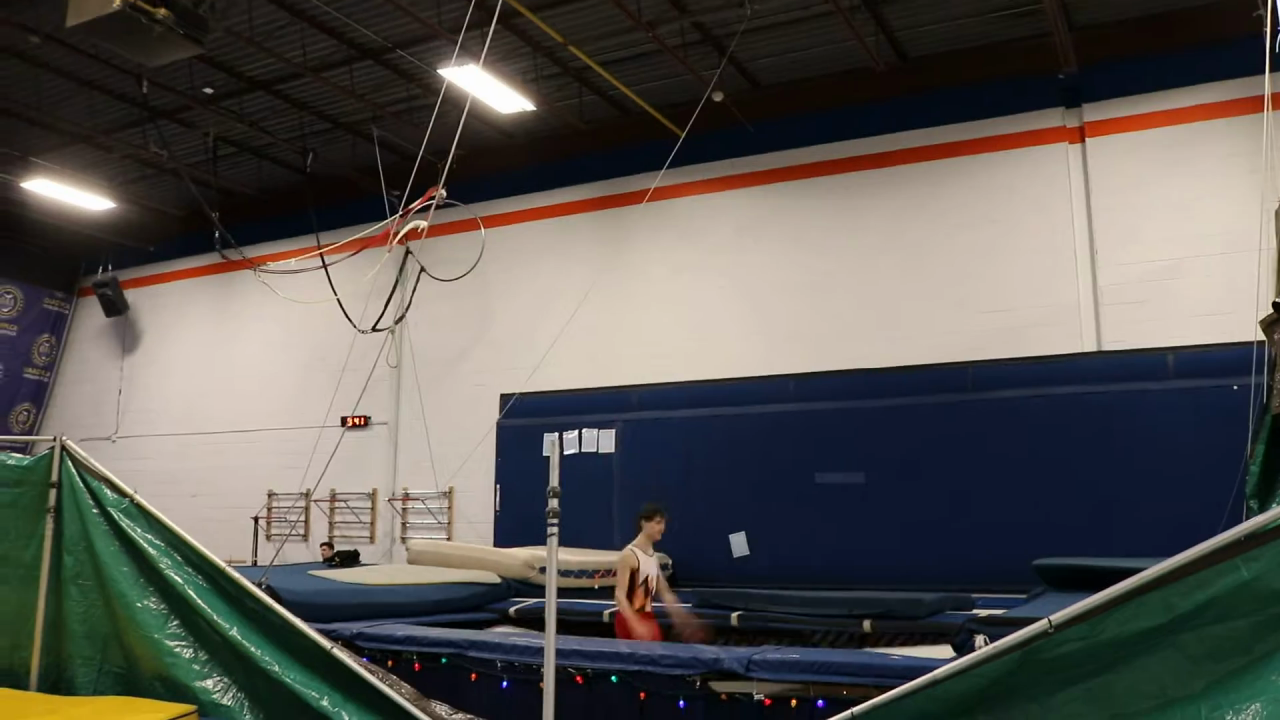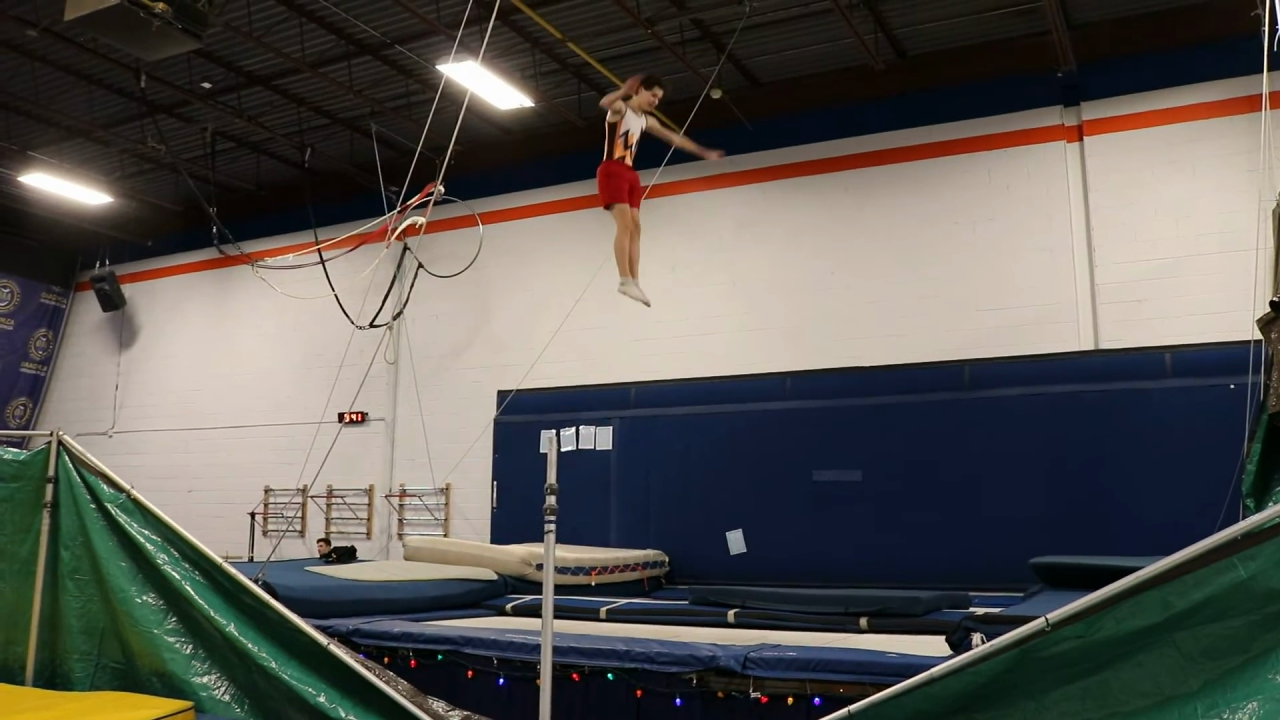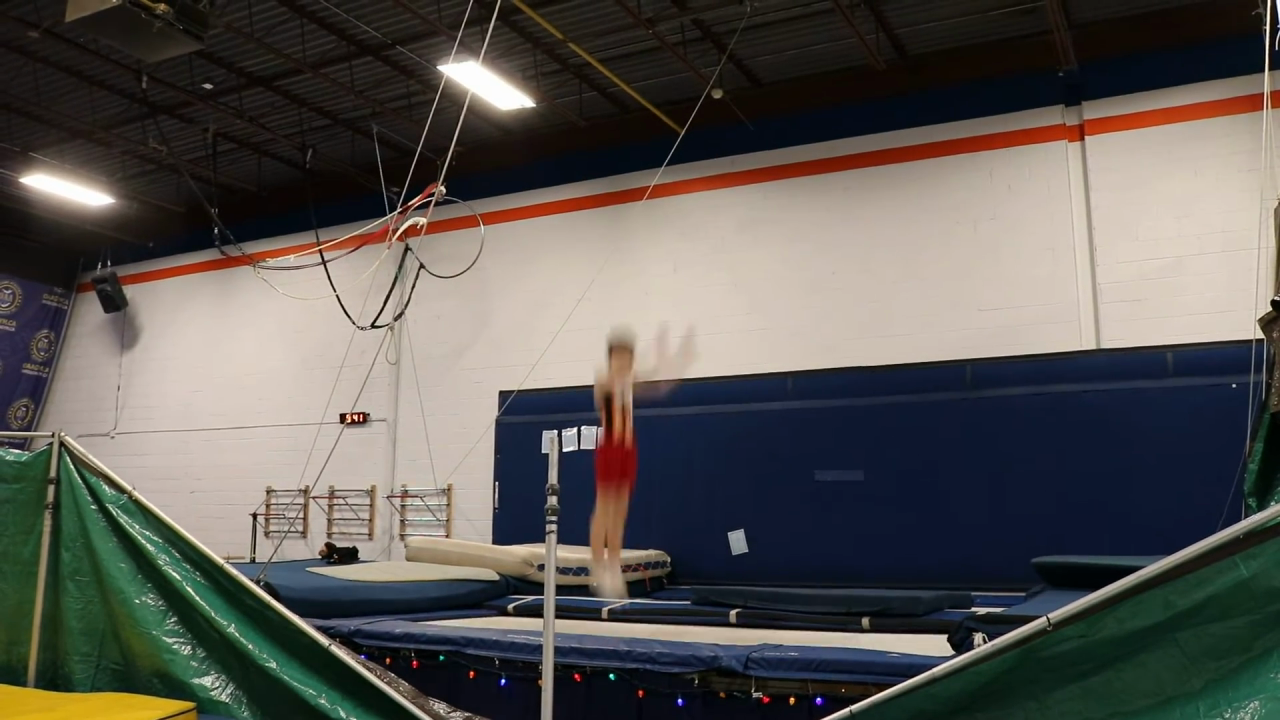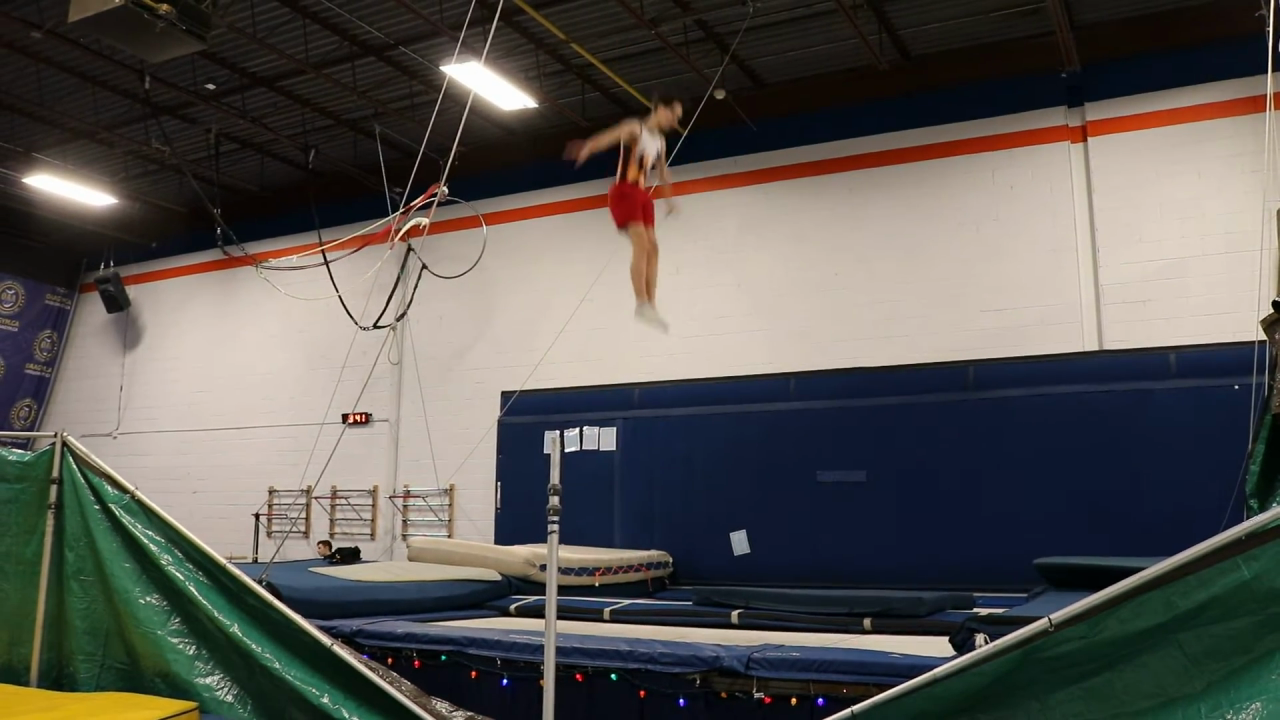
dt=1s
person 1, frame 1
left shoulder: (653, 556)
right shoulder: (629, 556)
left elbow: (664, 590)
right elbow: (620, 595)
left wrist: (682, 617)
right wrist: (636, 624)
left hip: (646, 616)
right hip: (631, 619)
person 1, frame 2
left shoulder: (646, 121)
right shoulder: (619, 109)
left elbow: (674, 138)
right elbow: (606, 101)
left wrist: (705, 153)
right wrist: (625, 89)
left hip: (628, 172)
right hip: (612, 170)
left knee: (634, 227)
right knee: (625, 225)
left ankle: (634, 282)
right ankle: (626, 281)
person 1, frame 3
left shoulder: (627, 380)
right shoulder: (605, 379)
left elbow: (659, 383)
left wrist: (681, 356)
right wrist: (660, 356)
left hip: (626, 451)
right hip: (610, 450)
left knee: (619, 510)
right knee: (605, 507)
left ankle: (613, 569)
right ankle: (600, 570)
person 1, frame 4
left shoulder: (660, 141)
right shoulder: (635, 129)
left elbow: (662, 170)
right elbow: (608, 137)
left wrist: (668, 196)
right wrist: (586, 147)
left hip: (642, 196)
right hip: (625, 194)
left knee: (652, 249)
right knee: (643, 247)
left ankle: (650, 306)
right ankle: (643, 306)
